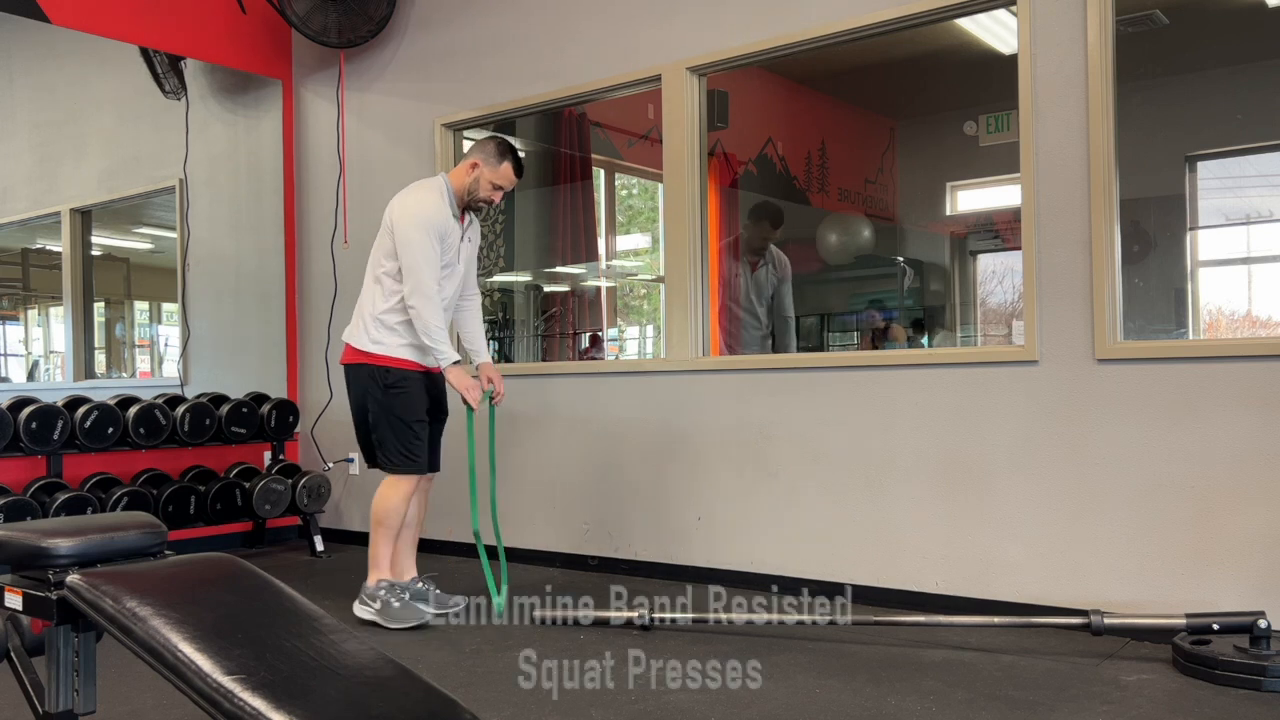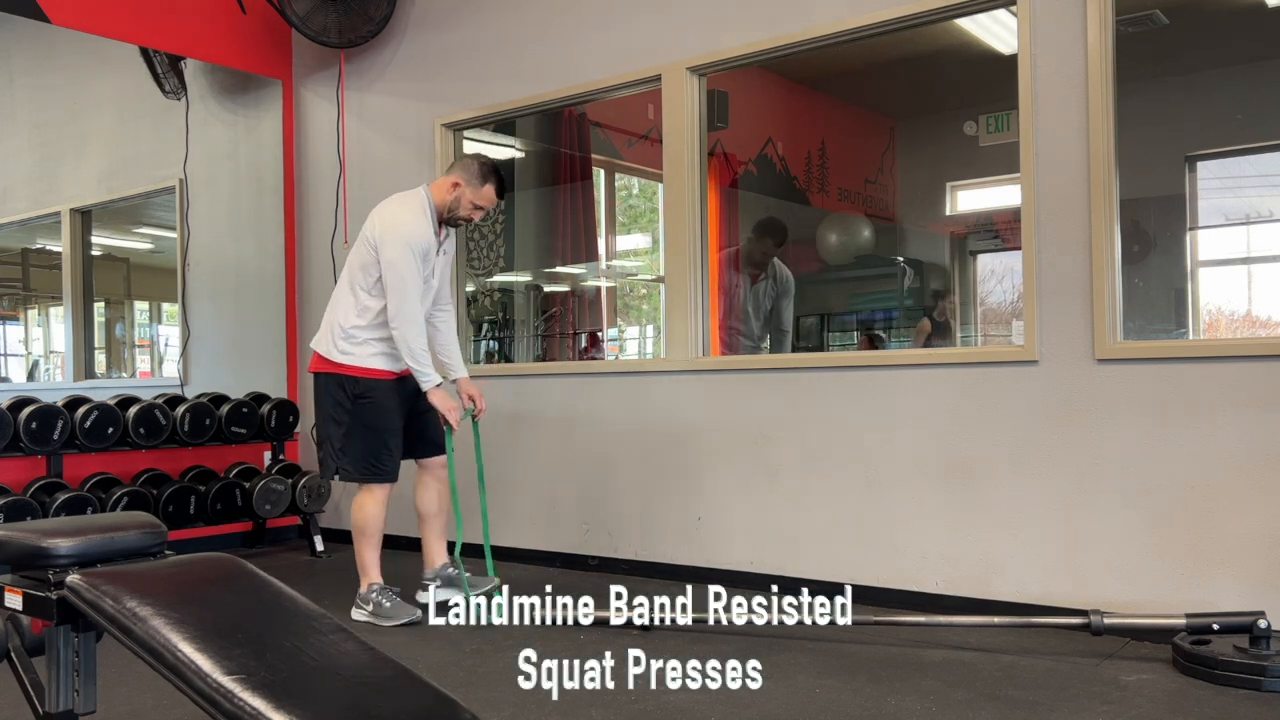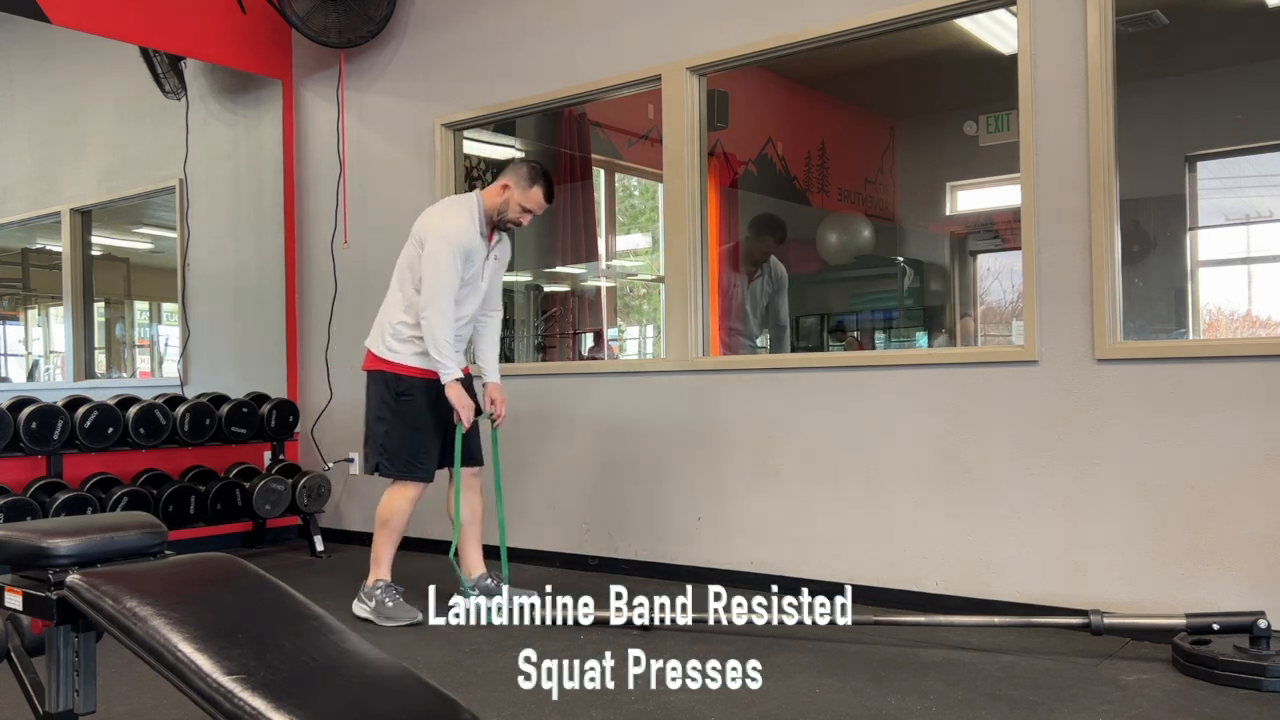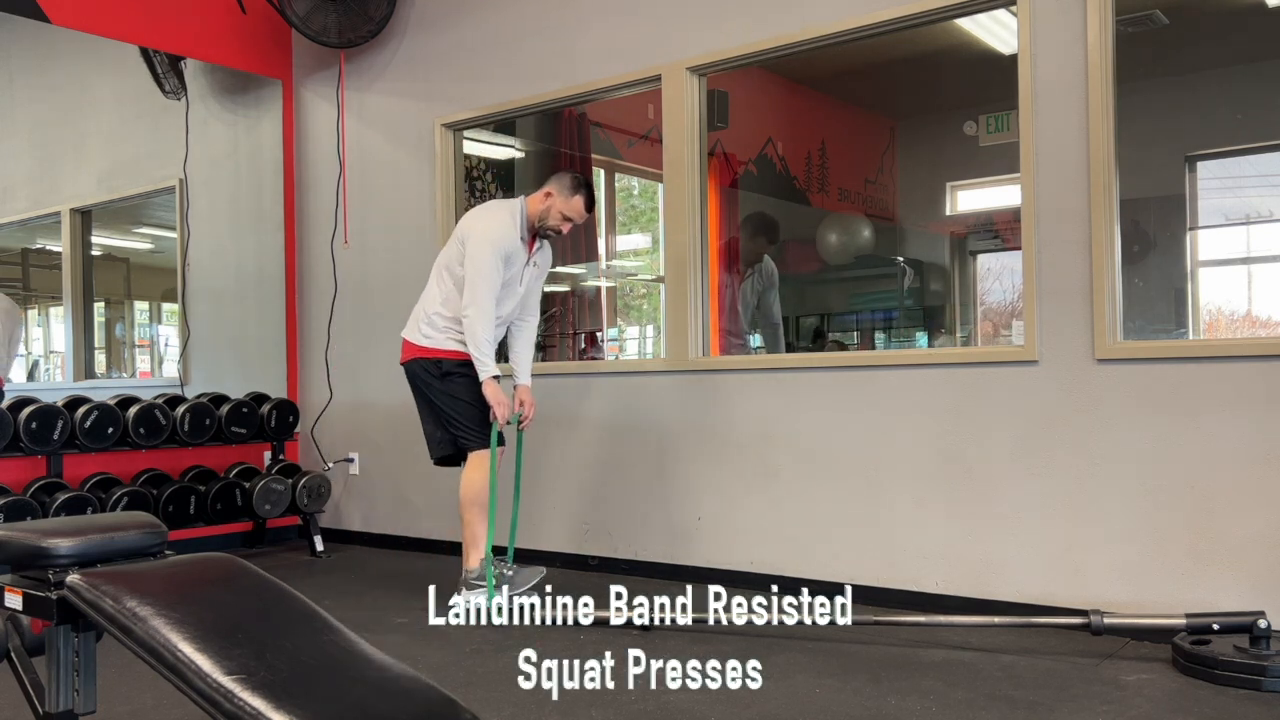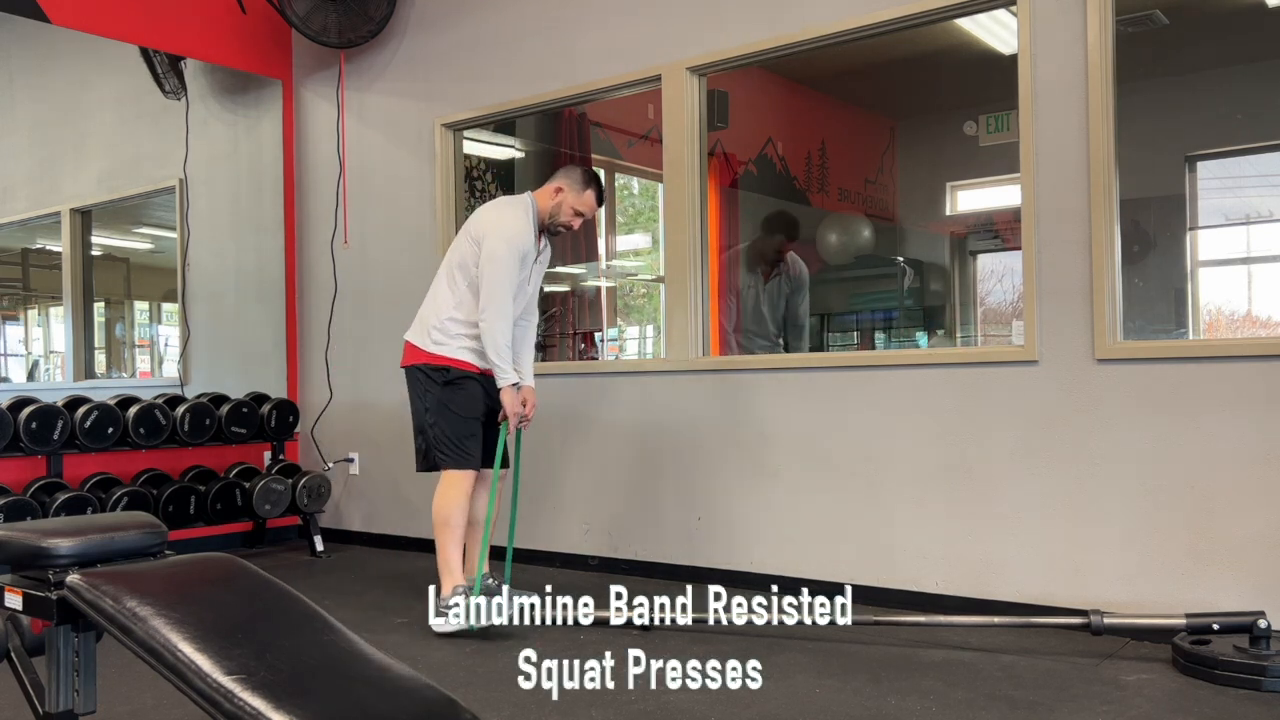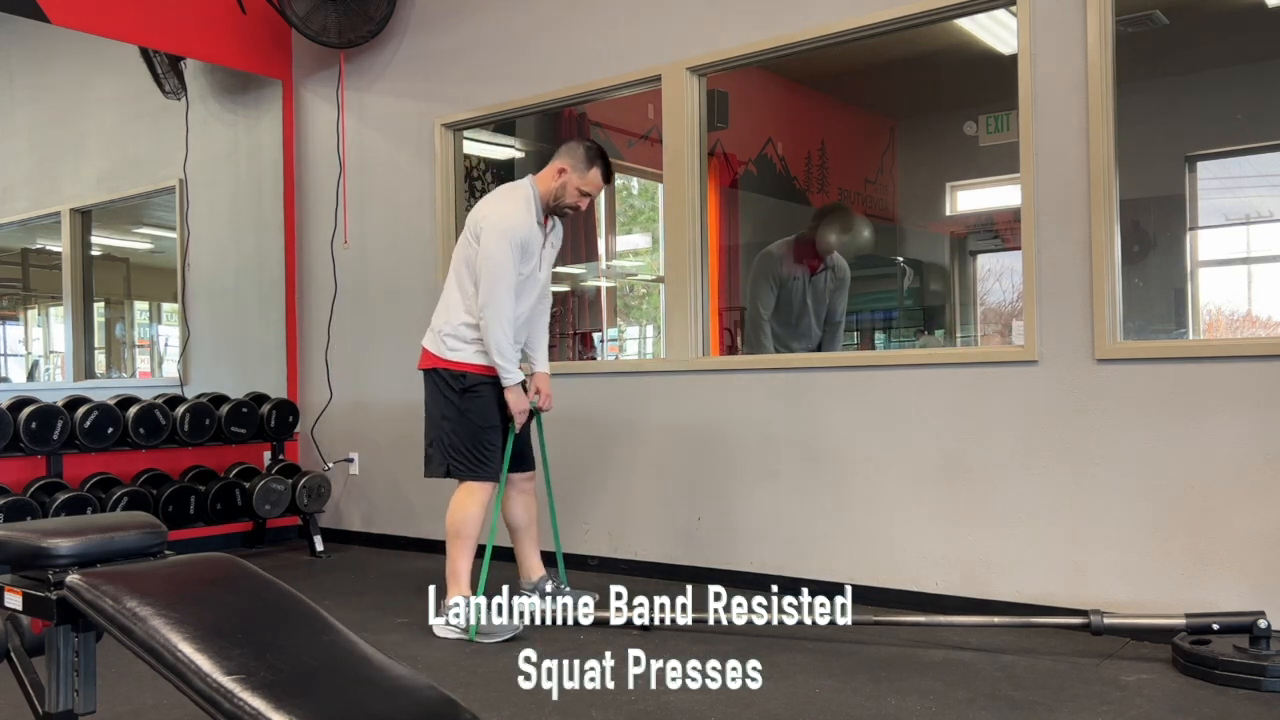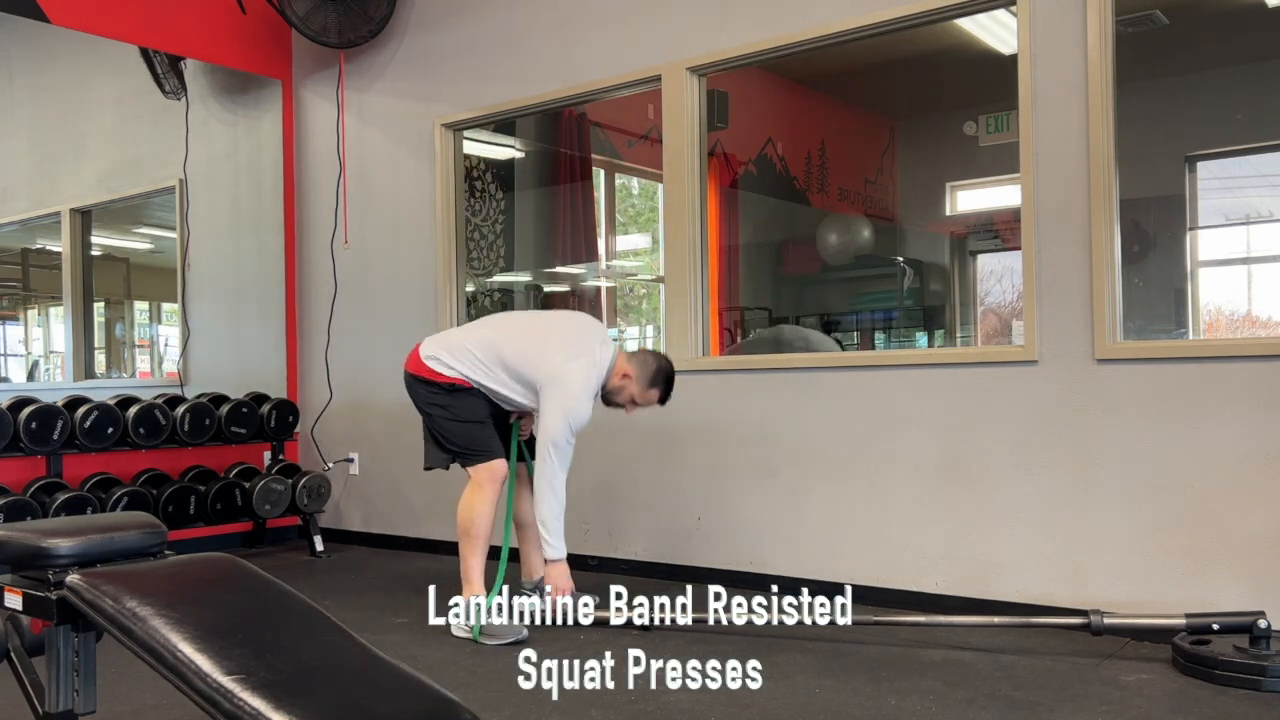
dt=0.7s
person 1, frame 1
left shoulder: (469, 223)
right shoulder: (422, 206)
left elbow: (466, 297)
right elbow: (420, 296)
left wrist: (482, 359)
right wrist: (453, 364)
left hip: (419, 359)
right hip: (383, 355)
left knee: (420, 472)
right knee: (404, 470)
left ankle: (405, 581)
right ankle: (375, 588)
person 1, frame 2
left shoulder: (444, 231)
right shoulder: (404, 223)
left elbow: (439, 310)
right elbow: (404, 316)
left wrist: (460, 375)
right wrist: (433, 386)
left hip: (395, 365)
right hip: (354, 363)
left knee: (435, 459)
right knee: (376, 477)
left ankle: (437, 571)
right ankle: (370, 592)
person 1, frame 3
left shoulder: (501, 243)
right shoulder: (451, 223)
left elbow: (488, 314)
right elbow: (435, 309)
left wrist: (491, 378)
right wrist: (451, 381)
left hip: (445, 366)
right hip: (402, 363)
left knee: (468, 469)
right knee: (412, 476)
left ankle: (475, 579)
right ankle: (376, 588)
person 1, frame 4
left shoulder: (542, 252)
right shoulder: (493, 224)
left elbow: (524, 320)
right elbow: (477, 306)
left wrist: (523, 382)
right wrist: (490, 378)
left hip: (470, 357)
right hip: (435, 348)
left knee: (482, 457)
right knee: (484, 449)
left ankle: (477, 574)
right ankle: (478, 570)
person 1, frame 5
left shoulder: (541, 243)
right shoulder: (506, 223)
left elbow: (524, 316)
right elbow: (493, 310)
left wrist: (525, 380)
right wrist: (507, 383)
left hip: (474, 361)
right hip: (442, 356)
left knee: (485, 470)
right knee: (459, 469)
left ankle: (476, 581)
right ankle: (451, 600)
person 1, frame 6
left shoulder: (551, 223)
right shoulder: (508, 215)
right elbow: (493, 308)
left wrist: (540, 369)
right wrist: (511, 382)
left hip: (496, 364)
right hip: (462, 363)
left knee: (522, 475)
right knee: (479, 479)
left ankle: (534, 581)
right ankle: (456, 608)
person 1, frame 7
left shoulder: (601, 341)
right shoulder: (574, 389)
right elbow: (553, 476)
left wrist: (530, 407)
right wrist: (556, 558)
left hip: (473, 371)
right hip: (438, 373)
left knee: (530, 464)
right knee: (491, 471)
left ankle: (535, 583)
